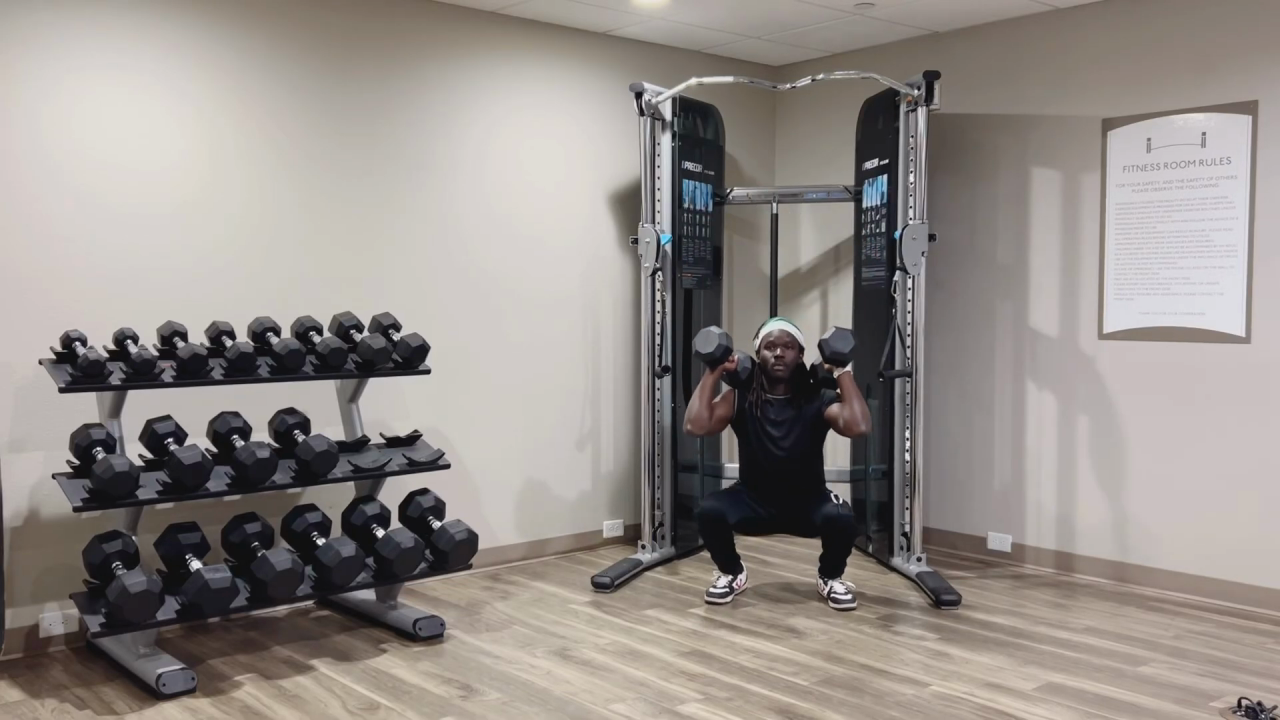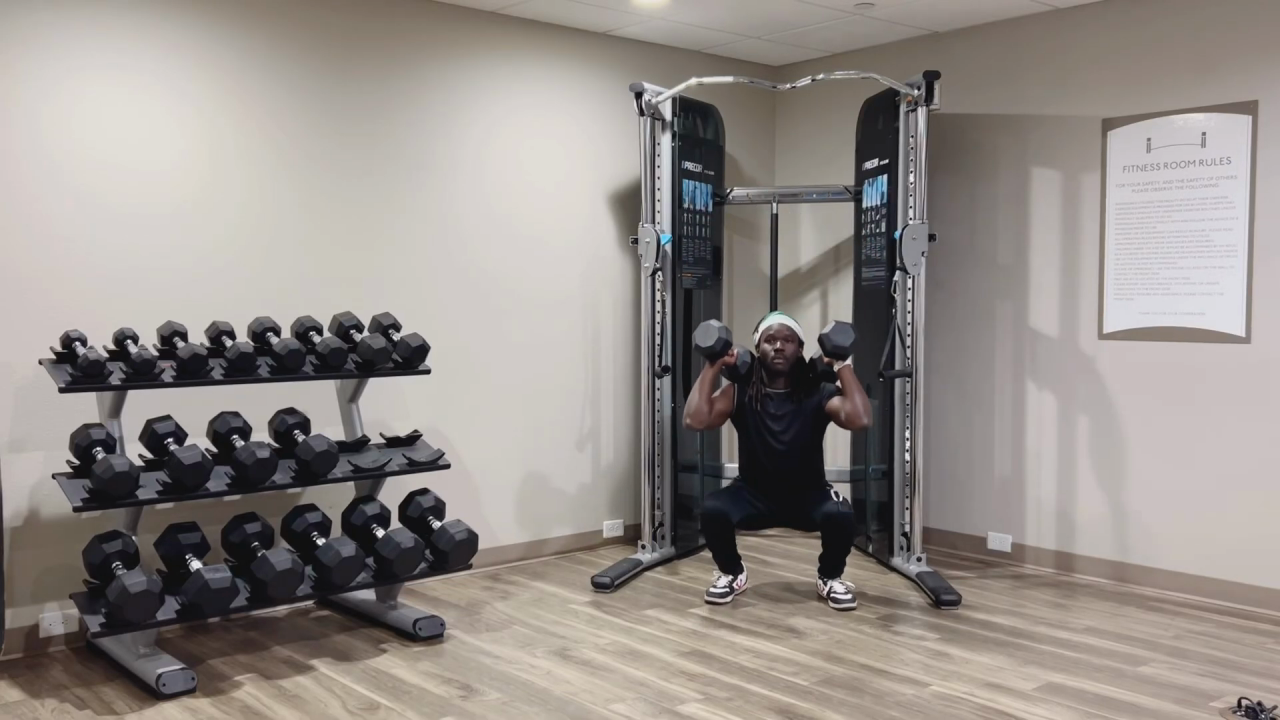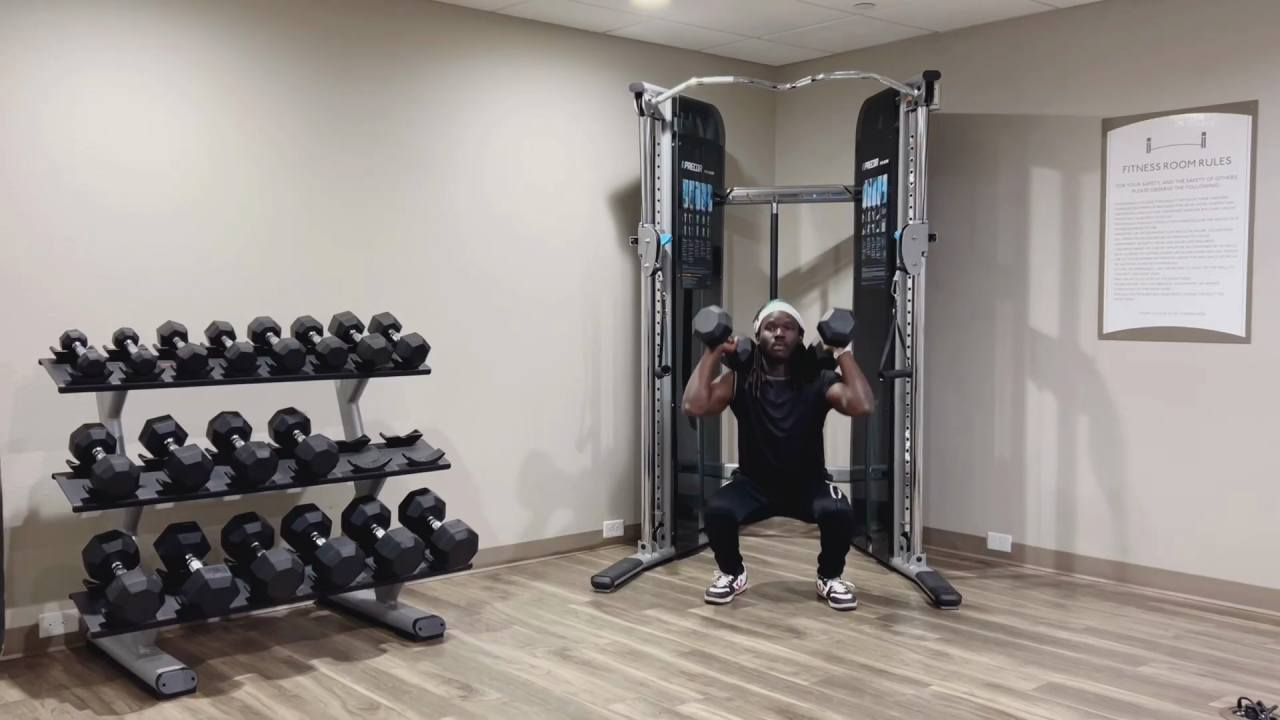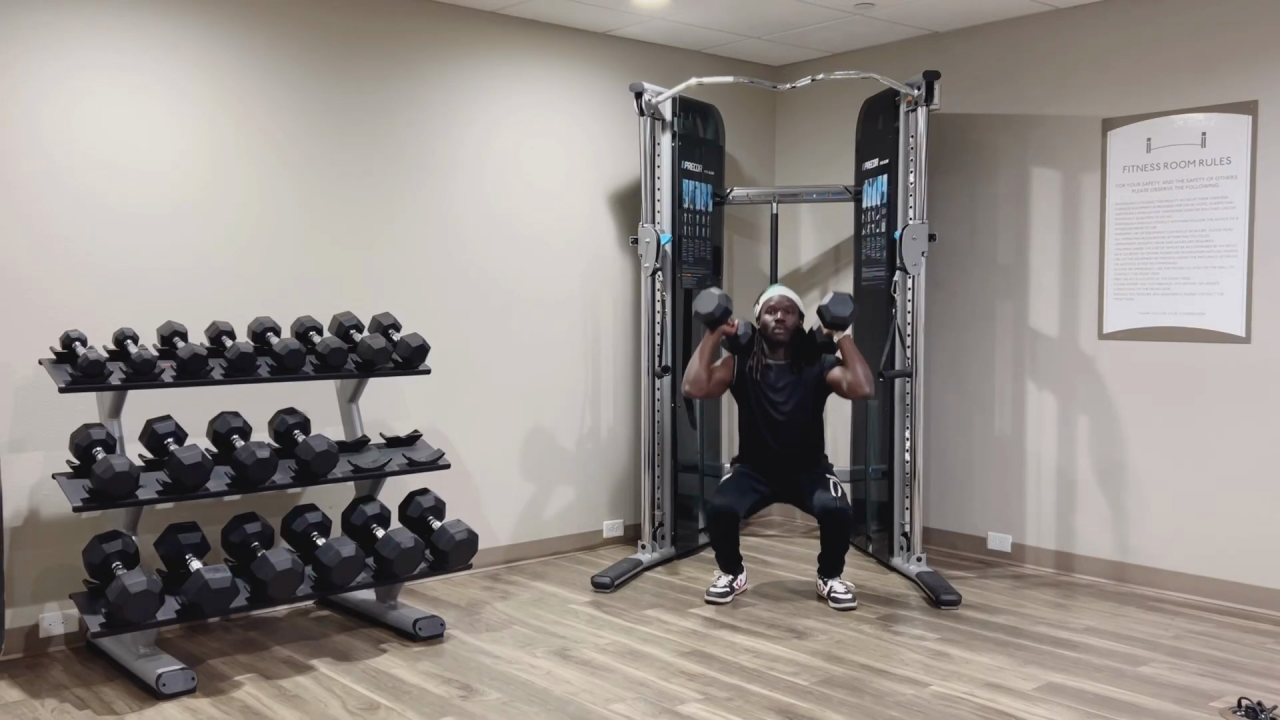
dt=0.1s
person 1, frame 1
left shoulder: (818, 400)
right shoulder: (740, 399)
left elbow: (859, 427)
right elbow: (695, 426)
left wrist: (842, 373)
right wrist: (713, 373)
left hip: (807, 500)
right hip: (754, 499)
left knee: (839, 518)
right knee: (709, 511)
left ankle: (831, 577)
right ankle: (731, 573)
person 1, frame 2
left shoulder: (819, 394)
right shoulder: (739, 393)
left elbow: (861, 420)
right elbow: (695, 420)
left wrist: (843, 366)
right wrist: (712, 367)
left hip: (808, 495)
right hip: (754, 494)
left knee: (839, 515)
right knee: (713, 511)
left ankle: (830, 577)
right ankle: (731, 573)
person 1, frame 3
left shoulder: (817, 381)
right shoulder: (740, 380)
left elbow: (863, 406)
right elbow: (694, 405)
left wrist: (843, 353)
right wrist: (713, 353)
left hip: (808, 484)
right hip: (753, 482)
left knee: (836, 512)
right knee: (718, 511)
left ankle: (830, 577)
right ankle: (731, 573)
person 1, frame 4
left shoulder: (818, 365)
right shoulder: (740, 364)
left elbow: (863, 389)
right elbow: (693, 387)
left wrist: (842, 336)
right wrist: (712, 335)
left hip: (809, 473)
right hip: (753, 471)
left knee: (836, 509)
right knee: (720, 507)
left ankle: (830, 577)
right ankle: (731, 573)
